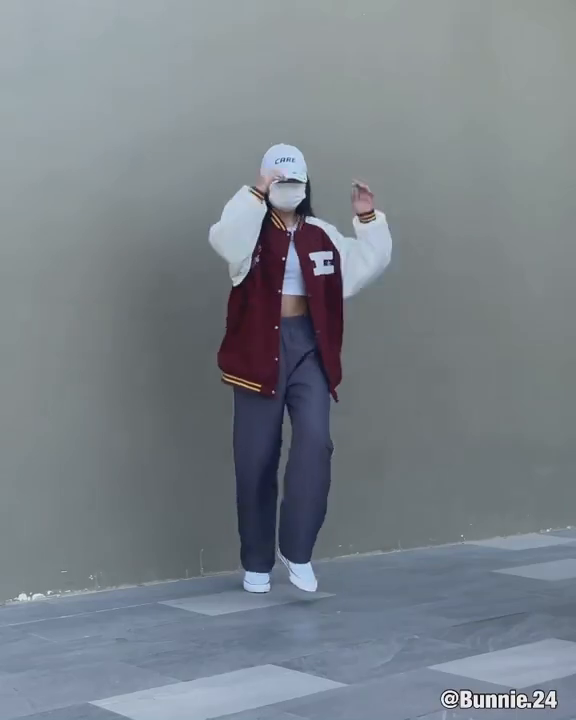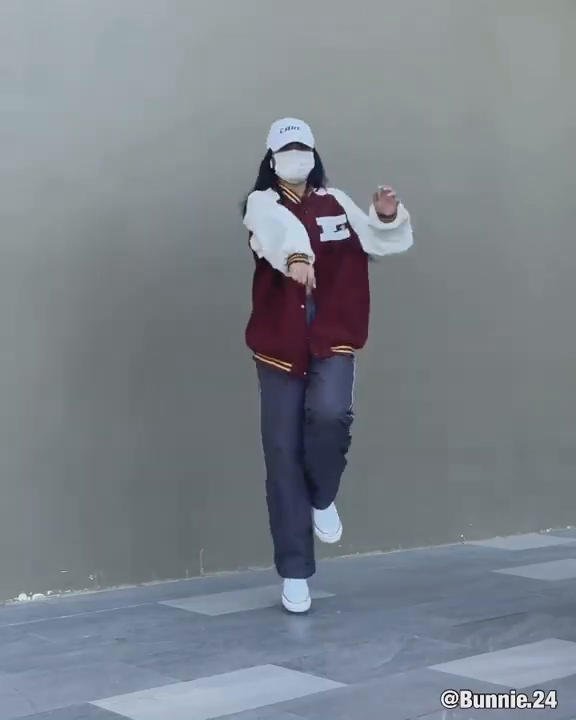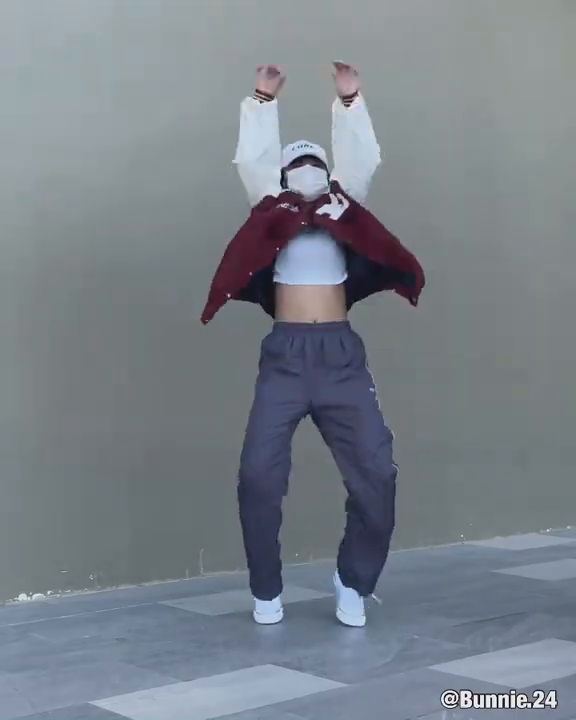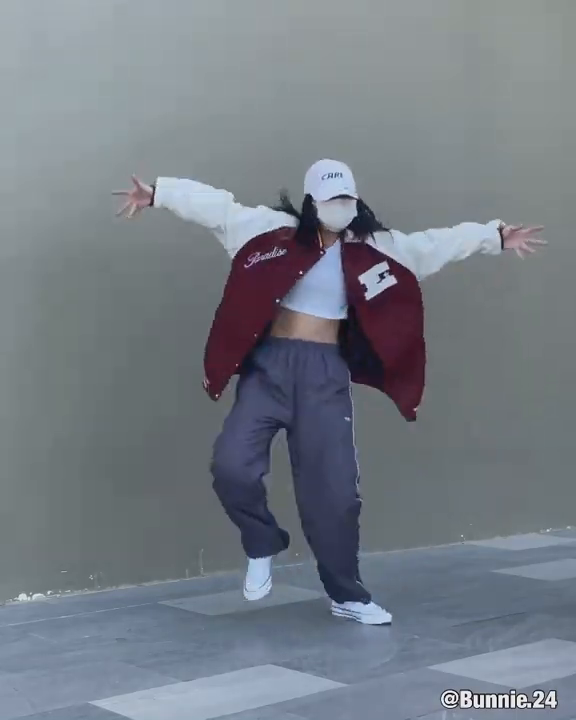
dt=1s
person 1, frame 1
left shoulder: (322, 234)
right shoulder: (248, 228)
left elbow: (365, 265)
right elbow: (223, 238)
left wrist: (367, 218)
right wrist: (255, 196)
left hip: (308, 348)
right hip: (258, 349)
left knee: (314, 443)
right knee: (256, 458)
left ankle: (298, 551)
right ankle: (257, 561)
person 1, frame 2
left shoulder: (337, 204)
right shoulder: (262, 204)
left elbow: (385, 239)
right elbow: (276, 229)
left wrist: (388, 215)
right wrist: (295, 256)
left hip: (331, 328)
right hip: (282, 333)
left knee: (331, 413)
right knee: (283, 449)
left ankle: (322, 498)
right ankle: (294, 567)
person 1, frame 3
left shoulder: (340, 206)
right shoulder: (273, 209)
left elbow: (363, 157)
right elbow: (252, 159)
left wrist: (350, 101)
right wrist: (262, 98)
left hip: (340, 354)
right hip: (285, 356)
left knee: (375, 473)
right knee: (260, 472)
left ankle: (353, 583)
right ankle: (266, 591)
person 1, frame 4
left shoulder: (374, 247)
right shoulder: (279, 233)
left elbow: (435, 243)
right elbow: (219, 208)
left wrist: (494, 235)
right wrist: (157, 193)
left hip: (326, 377)
right hip: (270, 371)
left knee: (334, 493)
right knee: (232, 467)
left ankle: (348, 595)
right ankle: (264, 545)
